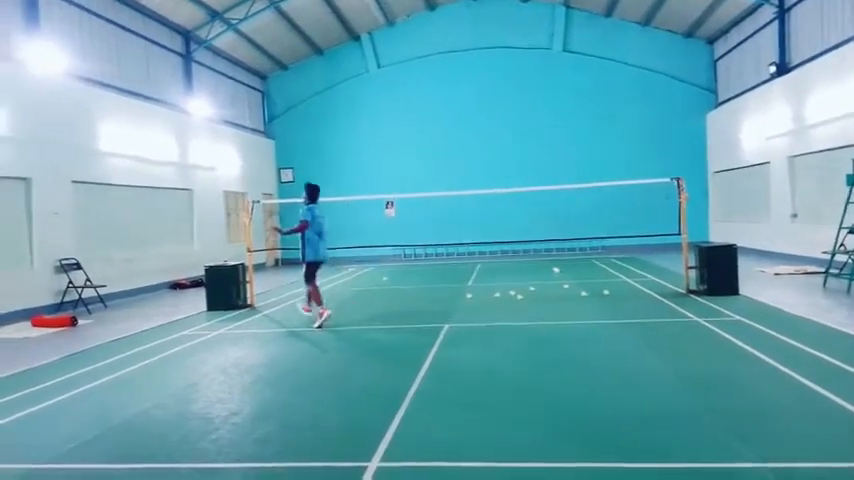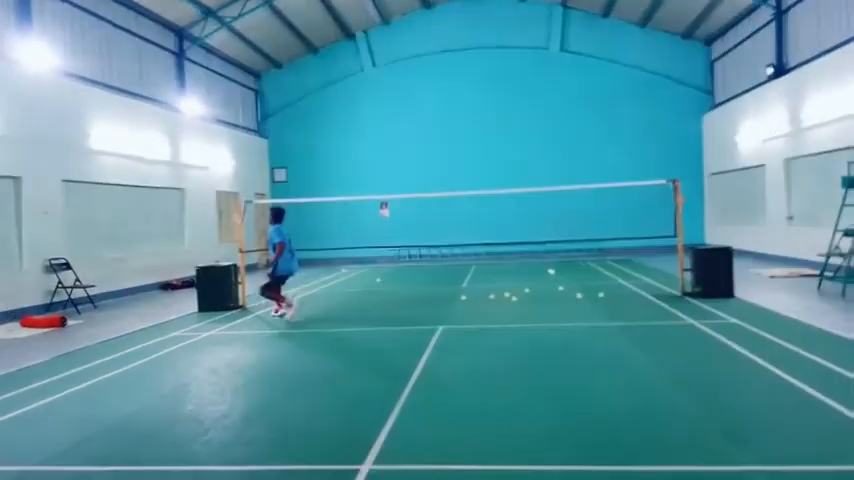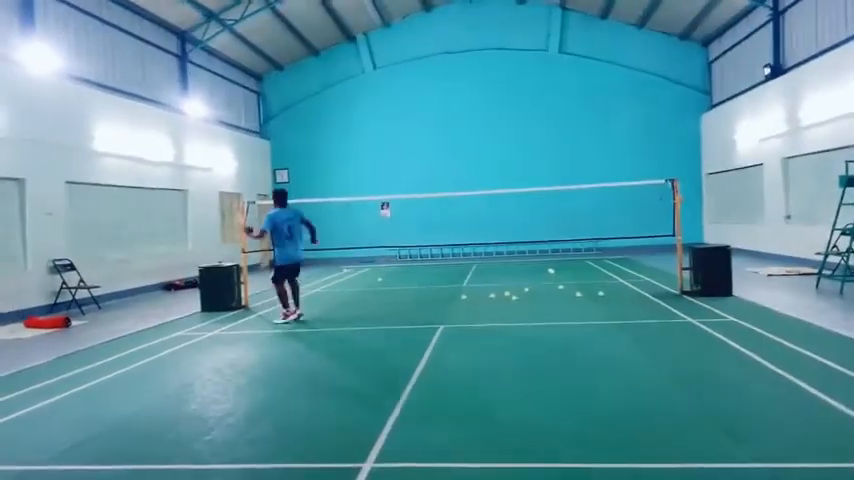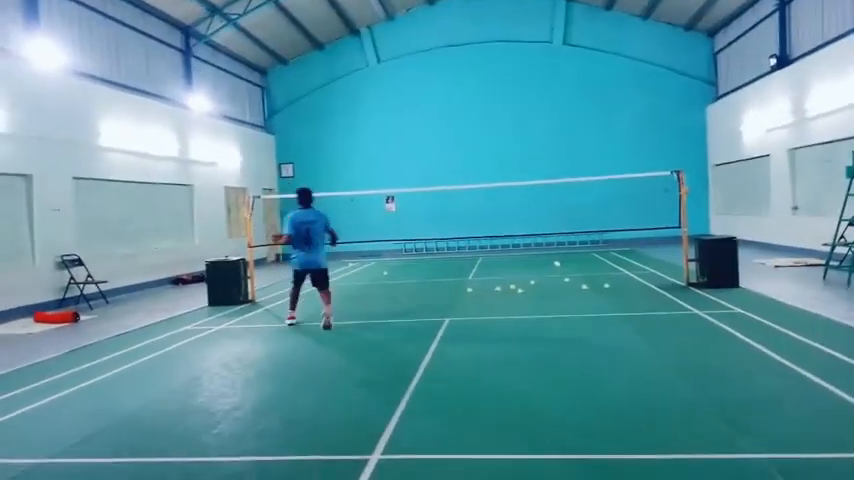
dt=0.4s
person 1, frame 1
left shoulder: (307, 209)
right shoulder: (317, 211)
left elbow: (304, 226)
left wrist: (284, 232)
left hip: (311, 254)
right hip: (320, 253)
left knee: (310, 282)
right knee: (310, 280)
left ankle: (322, 310)
right ankle: (308, 306)
person 1, frame 2
left shoulder: (274, 230)
right shoulder: (281, 230)
left elbow: (280, 248)
left wrist: (272, 264)
left hip: (282, 268)
right hip: (291, 266)
left knee: (264, 290)
right knee: (275, 285)
left ankle: (288, 302)
right ankle: (279, 307)
person 1, frame 3
left shoulder: (271, 216)
right shoulder: (296, 213)
left elbow: (261, 235)
right elbow: (310, 226)
left wrist: (251, 234)
right wrist: (313, 238)
left hip: (281, 257)
right hip: (297, 255)
left knee: (278, 283)
right knee: (292, 280)
left ankle: (287, 312)
right ankle: (296, 309)
person 1, frame 4
left shoulder: (292, 217)
right shoulder: (321, 216)
left elbow: (288, 240)
right elbow: (333, 236)
left wrist: (279, 239)
right wrist: (333, 241)
left hip: (299, 261)
right hip: (319, 261)
left knee: (296, 287)
right knee: (324, 289)
left ankle: (291, 315)
right ankle: (327, 312)
